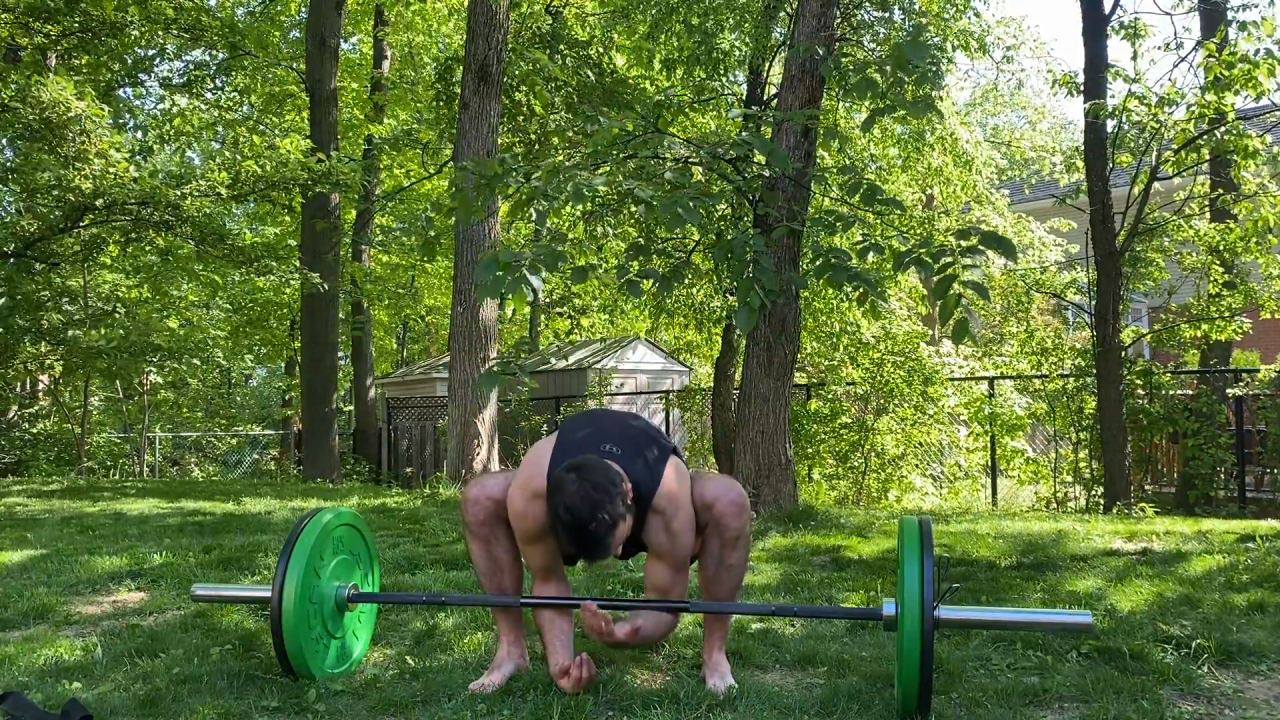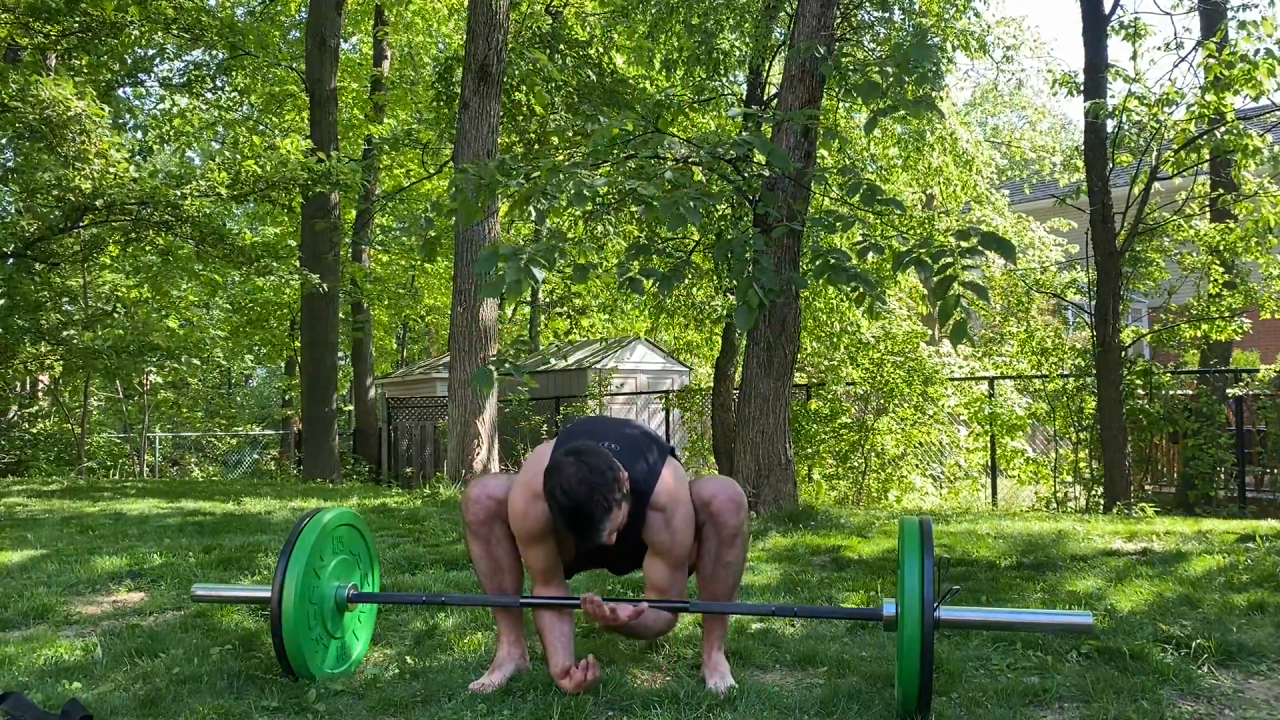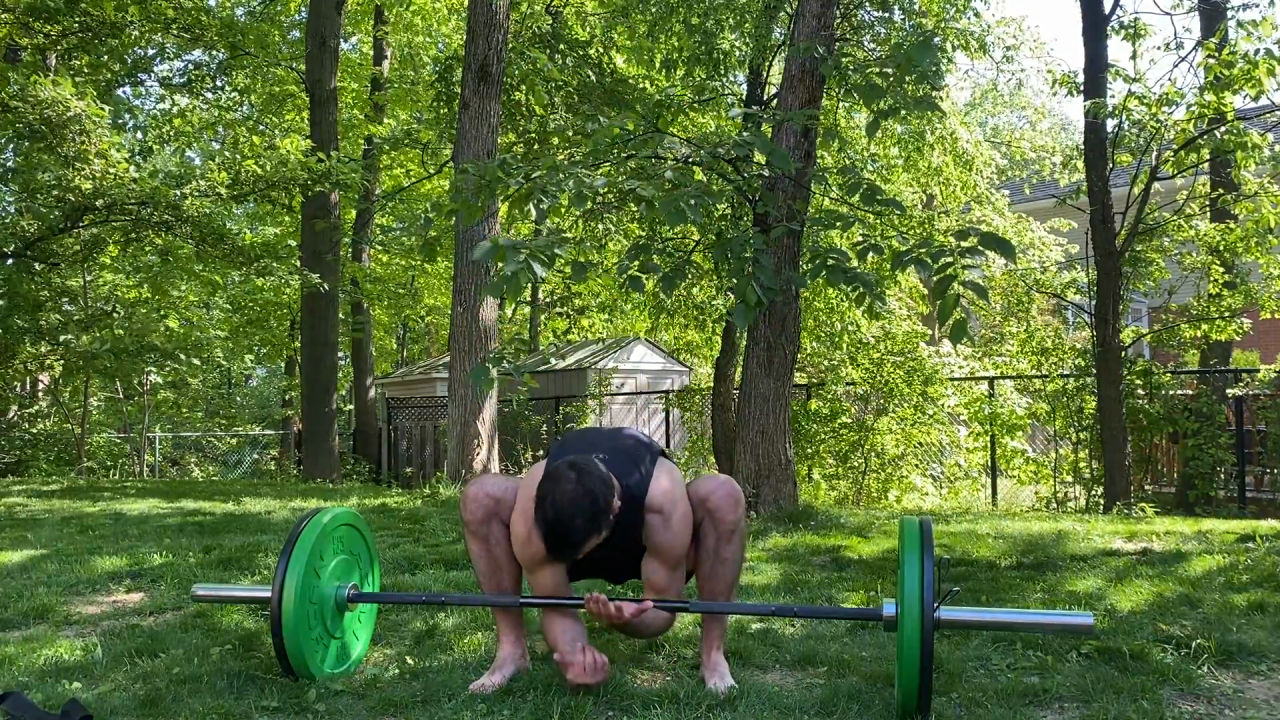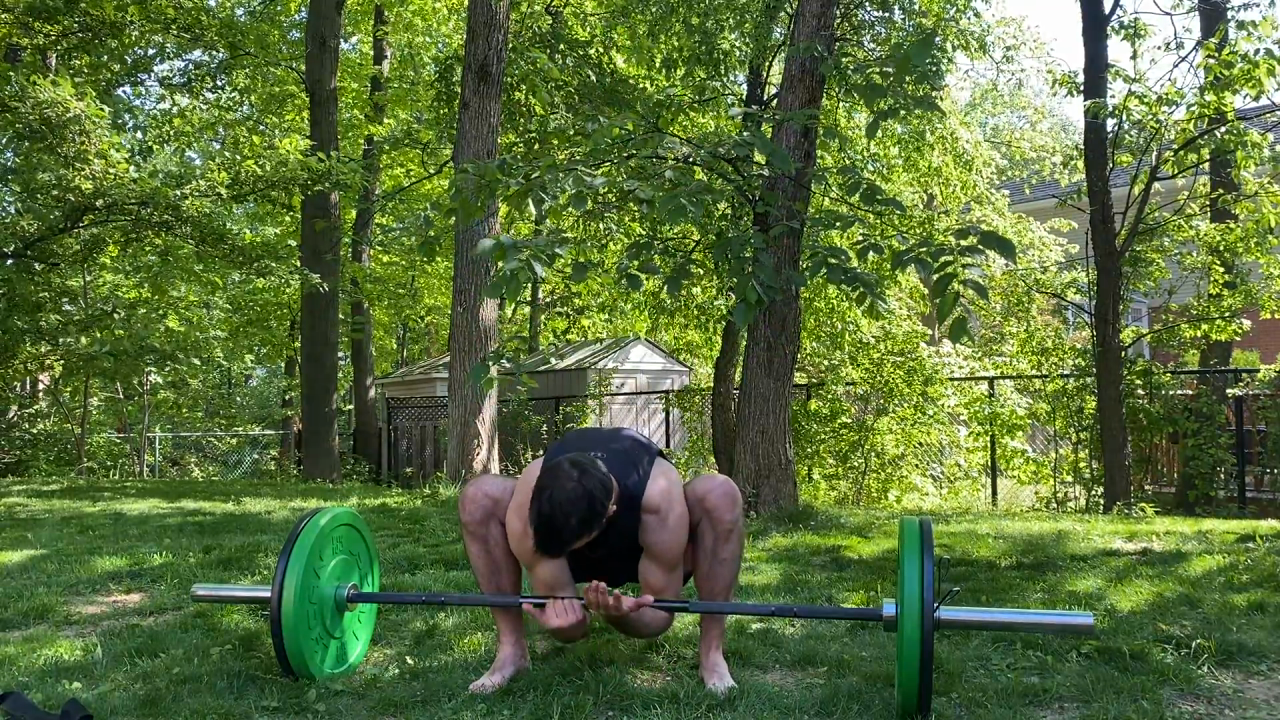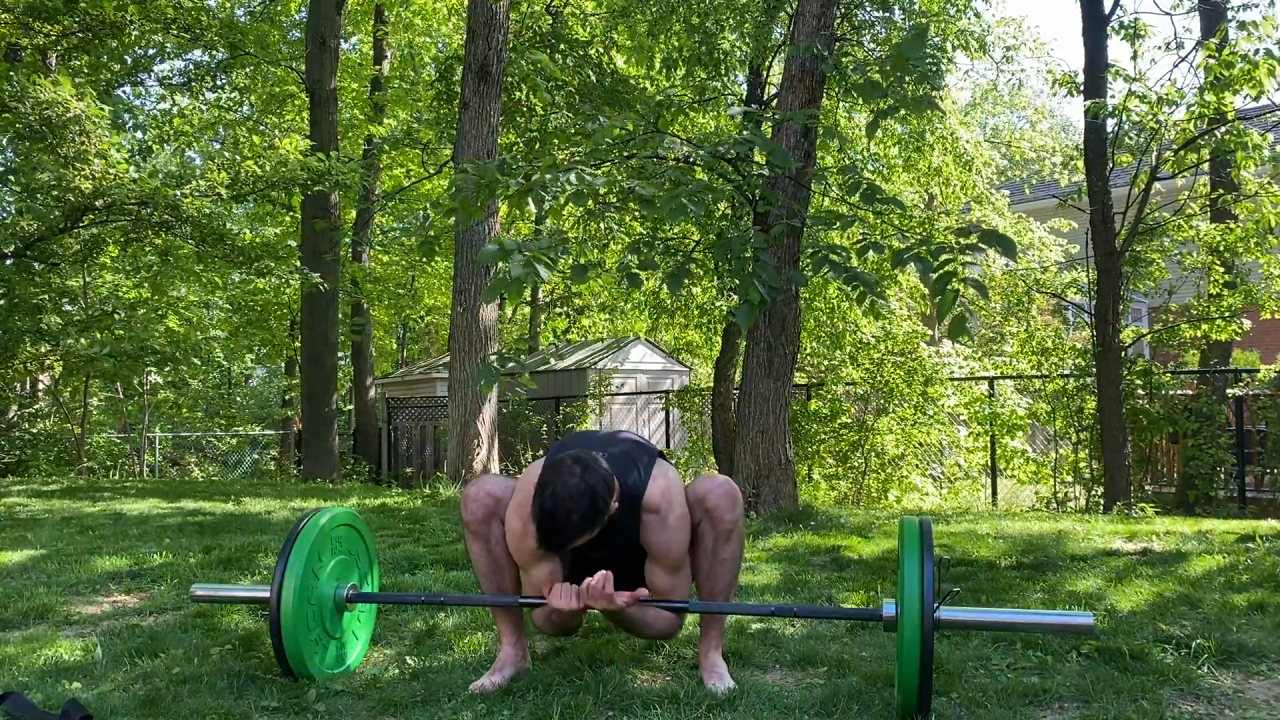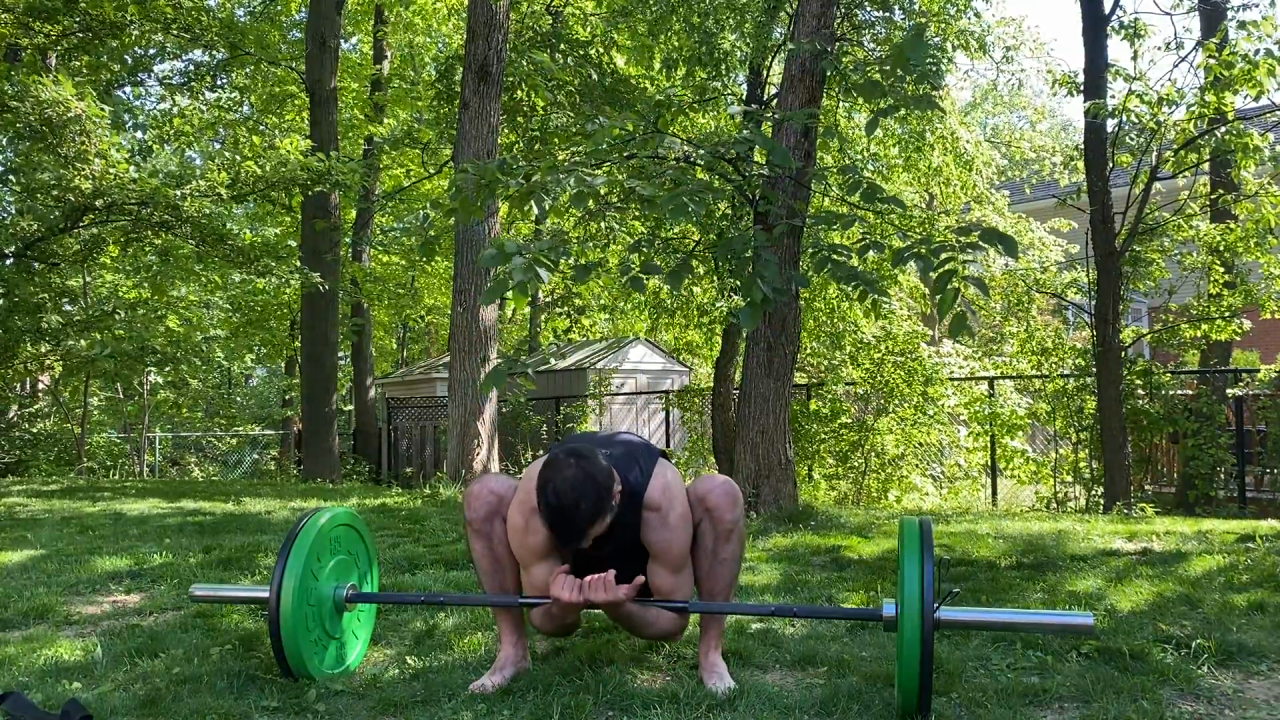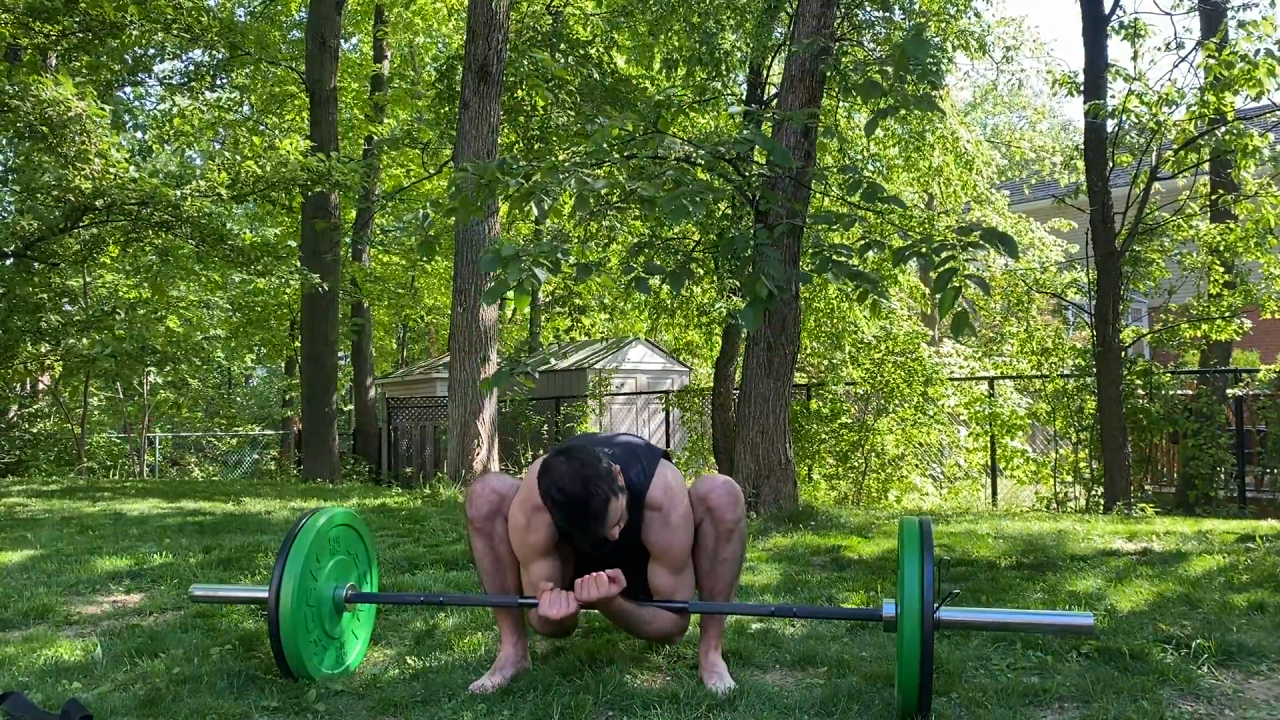
dt=0.2s
person 1, frame 1
left shoulder: (668, 498)
right shoulder: (530, 493)
left elbow: (664, 606)
right elbow: (547, 580)
left wrist: (625, 634)
right wrist: (560, 661)
left knee: (728, 502)
right knee: (480, 499)
left ankle: (714, 653)
right ankle: (511, 649)
person 1, frame 2
left shoulder: (668, 496)
right shoulder: (530, 493)
left elbow: (665, 607)
right elbow: (547, 585)
left wrist: (624, 618)
right wrist: (562, 664)
left hip: (656, 538)
left knee: (725, 500)
right knee: (481, 497)
left ankle: (713, 653)
right ankle: (512, 648)
person 1, frame 3
left shoulder: (664, 501)
right shoulder: (530, 508)
left elbow: (663, 608)
right elbow: (556, 607)
left wrist: (627, 618)
right wrist: (574, 655)
left hip: (650, 548)
left knee: (722, 496)
right knee: (480, 497)
left ankle: (712, 653)
right ankle: (512, 648)
person 1, frame 4
left shoulder: (661, 501)
right shoulder: (526, 506)
left elbow: (662, 611)
right elbow: (558, 602)
left wrist: (620, 614)
right wrist: (564, 620)
left hip: (650, 551)
left knee: (720, 496)
right knee: (478, 498)
left ankle: (711, 653)
right ankle: (511, 648)
person 1, frame 5
left shoulder: (661, 501)
right shoulder: (527, 501)
left elbow: (671, 616)
right elbow: (542, 612)
left wrist: (620, 612)
right wrist: (561, 615)
left hip: (652, 554)
left knee: (720, 495)
right knee: (480, 497)
left ankle: (711, 653)
right ankle: (512, 650)
person 1, frame 6
left shoulder: (662, 496)
right shoulder: (530, 504)
left elbow: (675, 620)
right elbow: (541, 614)
left wrist: (619, 608)
right wrist: (563, 611)
left hip: (655, 561)
right hip: (577, 564)
left knee: (721, 495)
right knee: (484, 495)
left ankle: (710, 653)
right ankle: (513, 650)
person 1, frame 7
left shoulder: (664, 495)
right shoulder: (532, 504)
left elbow: (674, 623)
right elbow: (539, 614)
left wrist: (612, 606)
right wrist: (555, 616)
left hip: (661, 566)
right hip: (577, 562)
left knee: (722, 496)
right knee: (486, 495)
left ankle: (711, 653)
right ankle: (513, 650)
